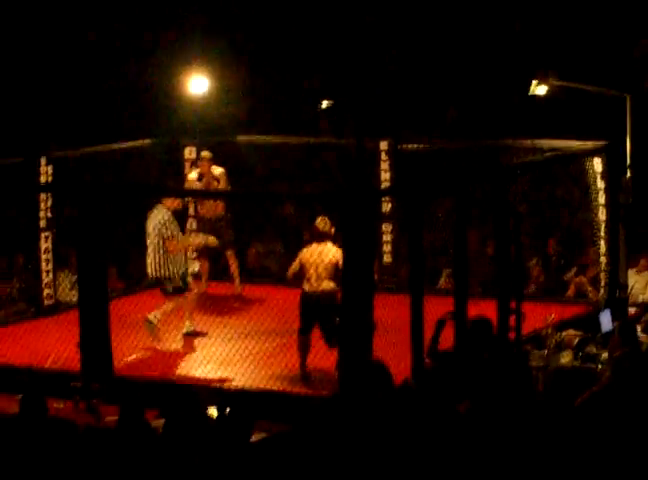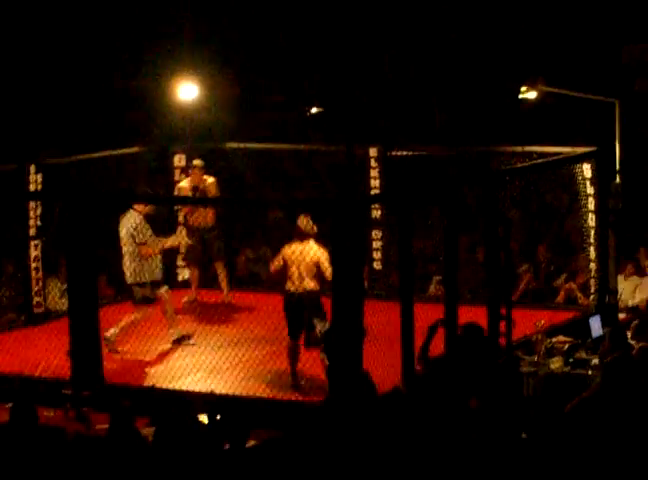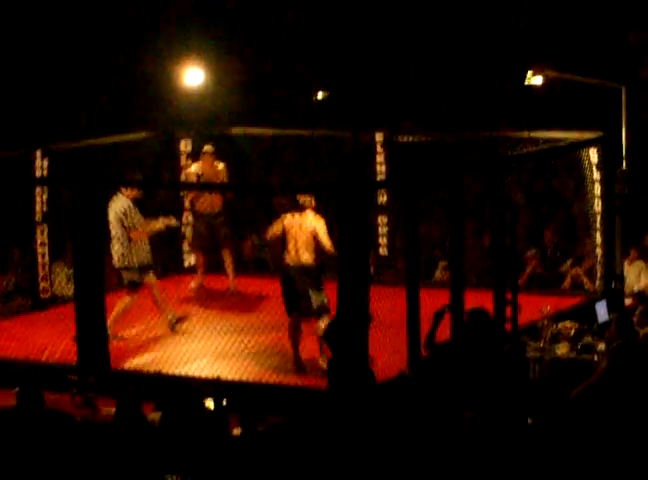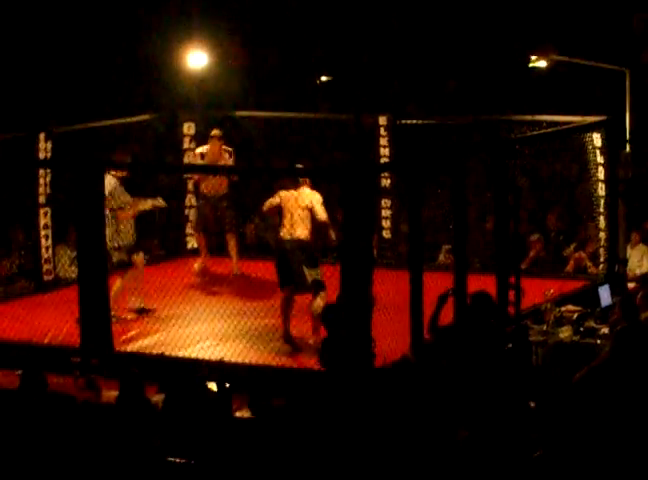
dt=0.1s
person 1, frame 1
left shoulder: (305, 252)
right shoulder: (336, 252)
left elbow: (290, 274)
left hip: (308, 298)
right hip: (327, 298)
left knee: (304, 334)
left ankle: (303, 369)
person 1, frame 2
left shoulder: (288, 250)
right shoulder: (318, 251)
left elbow: (273, 269)
right elbow: (330, 277)
left hip: (291, 297)
right hip: (309, 298)
left knee: (294, 339)
left ankle: (294, 377)
person 1, frame 3
left shoulder: (287, 219)
right shoulder: (316, 221)
left elbow: (270, 235)
right elbow: (328, 248)
right wrist: (334, 253)
left hip: (288, 271)
right hip: (307, 271)
left knee: (295, 317)
right knee: (323, 315)
left ankle: (297, 358)
right ankle: (324, 356)
person 1, frame 4
left shoulder: (283, 194)
right shoulder: (313, 196)
left elbow: (266, 208)
right elbow: (322, 219)
right wrist: (330, 230)
left hip: (284, 245)
right hip: (301, 247)
left knee: (288, 293)
right knee: (319, 291)
left ankle: (286, 332)
right ankle: (316, 334)
person 2, frame 1
left shoulder: (157, 213)
right shoulder: (166, 217)
left elbow: (175, 240)
right elbow: (172, 247)
left wrist: (191, 240)
right wrist: (192, 241)
left hip: (164, 265)
right hip: (166, 267)
left knee: (190, 291)
right knee: (180, 298)
left ankle: (189, 327)
right ankle: (154, 318)
person 2, frame 2
left shoulder: (128, 218)
right shoulder: (137, 222)
left elbow: (149, 242)
right elbow: (146, 251)
left wrist: (172, 240)
right wrist: (167, 244)
left hip: (147, 271)
right hip: (141, 273)
left knee: (165, 299)
right knee: (144, 309)
left ankle: (176, 335)
right ankle: (111, 335)
person 2, frame 3
left shoulder: (118, 201)
right shoulder: (126, 206)
left elbow: (140, 224)
right elbow: (136, 235)
left wrist: (162, 221)
right wrist: (156, 225)
left hip: (134, 256)
right hip: (129, 257)
left knee: (152, 284)
right knee: (133, 295)
left ankle: (171, 317)
right ankle: (108, 328)
person 2, frame 4
left shoulder: (109, 182)
right shoulder: (113, 187)
left elbow: (128, 202)
right elbow: (122, 216)
left wrist: (150, 202)
right wrist: (143, 206)
left hip: (124, 236)
right hip: (117, 237)
left knee: (139, 263)
right knee: (126, 275)
left ankle: (136, 303)
right ankle: (111, 311)
person 3, frame 1
left shoulder: (220, 173)
right shoulder: (192, 178)
left wrist: (218, 184)
right wrist: (201, 183)
left hip: (221, 218)
right hip: (204, 220)
left knee: (230, 251)
right knee: (203, 255)
left ankle: (237, 283)
right ankle: (203, 285)
person 3, frame 2
left shoulder: (211, 182)
right shoulder: (183, 186)
right elbow: (184, 211)
left wrist: (207, 196)
right wrist: (193, 197)
left hip: (210, 228)
right hip: (193, 229)
left knee: (219, 262)
right knee: (193, 263)
left ankle: (226, 293)
right ankle: (193, 293)
person 3, frame 3
left shoulder: (221, 169)
right shoulder: (192, 171)
right elbow: (191, 196)
left wrist: (220, 181)
right wrist: (198, 183)
left hip: (218, 213)
right hip: (200, 214)
left knee: (225, 247)
right knee: (198, 248)
left ankle: (231, 281)
right ankle: (199, 278)
person 3, frame 4
left shoulder: (228, 153)
right shoulder: (200, 152)
right elbow: (196, 177)
left wrist: (229, 161)
right wrist: (202, 162)
left hip: (223, 196)
right hip: (205, 197)
left knee: (230, 231)
right knee: (200, 230)
left ankle: (235, 264)
right ankle: (203, 259)
